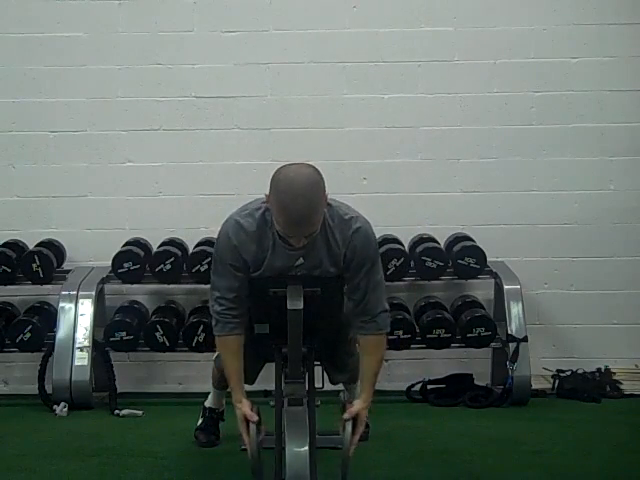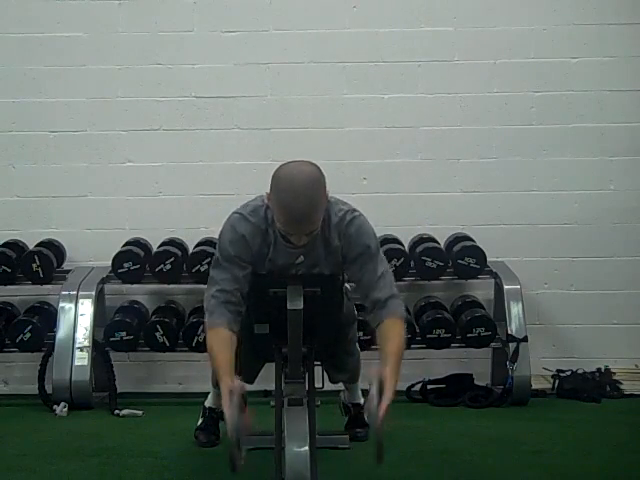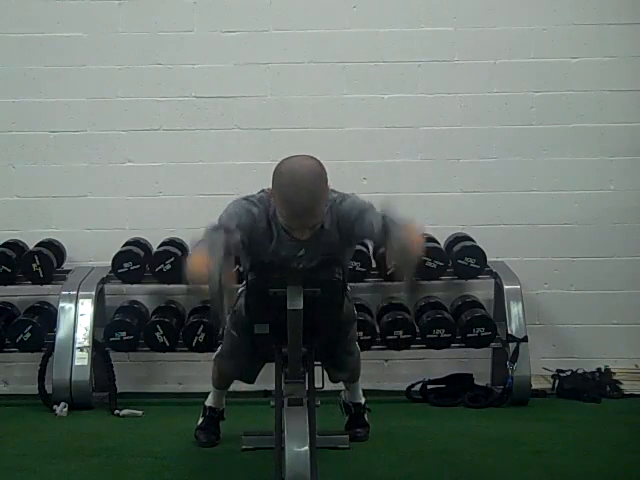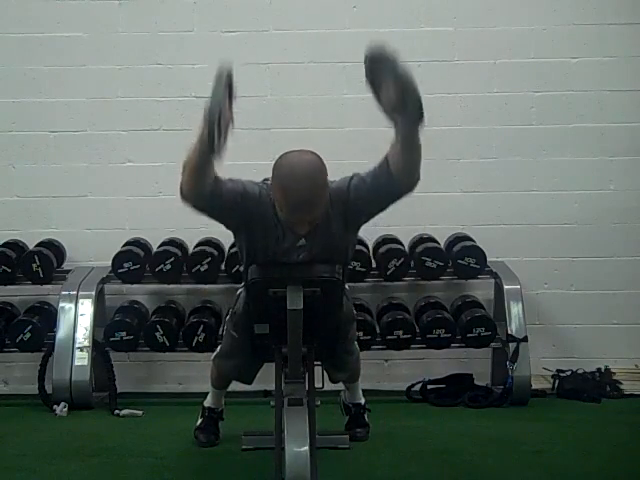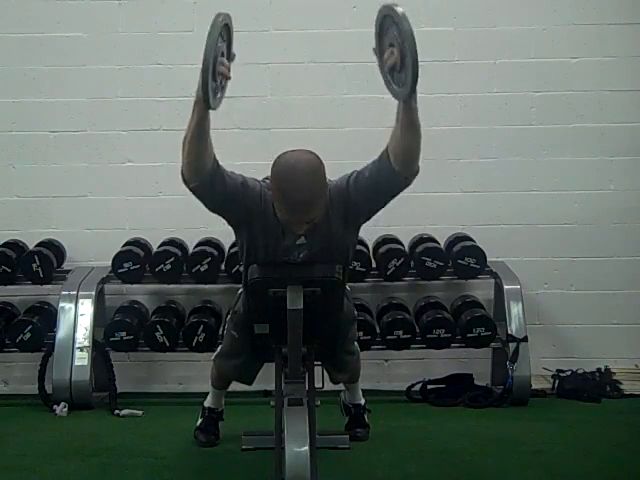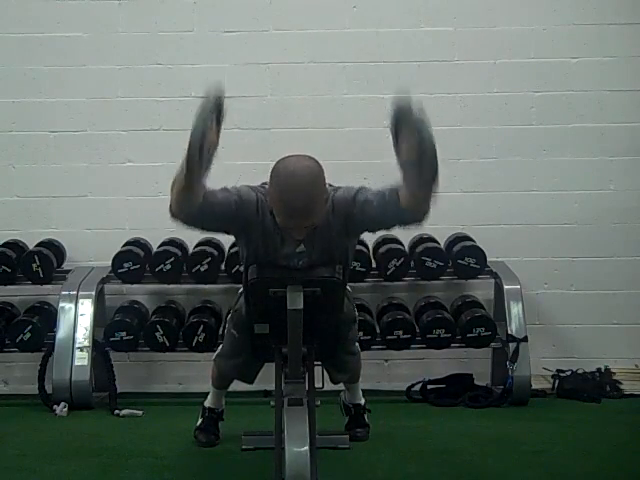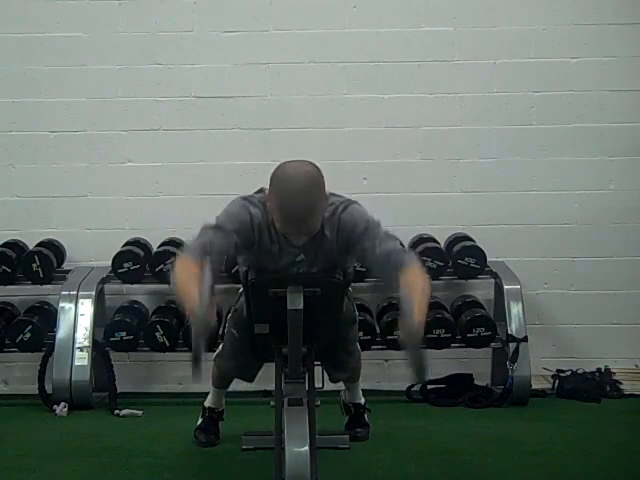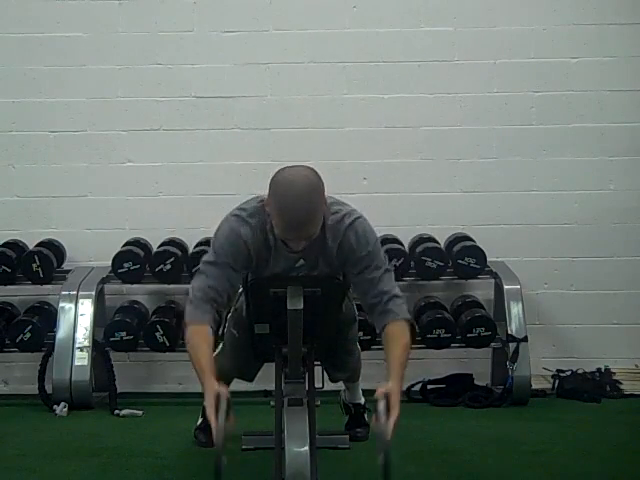
dt=0.2s
person 1, frame 1
left shoulder: (355, 232)
right shoulder: (238, 231)
left elbow: (371, 316)
right elbow: (228, 316)
left wrist: (365, 396)
right wrist: (239, 396)
left knee: (347, 362)
right knee: (230, 361)
left ankle: (350, 399)
right ankle: (213, 406)
person 1, frame 2
left shoulder: (351, 226)
right shoulder: (242, 226)
left elbow: (384, 300)
right elbow: (222, 305)
left wrist: (389, 373)
right wrist: (227, 383)
left knee: (345, 363)
right knee: (230, 360)
left ankle: (353, 401)
right ankle: (214, 405)
person 1, frame 3
left shoulder: (346, 210)
right shoulder: (246, 213)
left elbow: (390, 229)
right elbow: (202, 256)
left wrist: (405, 242)
right wrist: (213, 270)
left knee: (346, 361)
right knee: (229, 361)
left ankle: (354, 401)
right ankle: (214, 406)
person 1, frame 4
left shoulder: (346, 200)
right shoulder: (250, 202)
left elbow: (403, 177)
right elbow: (192, 192)
left wrist: (406, 120)
right wrist: (209, 133)
left knee: (346, 365)
right knee: (227, 362)
left ankle: (354, 401)
right ankle: (213, 406)
person 1, frame 5
left shoulder: (346, 200)
right shoulder: (249, 202)
left elbow: (403, 169)
right elbow: (196, 177)
left wrist: (406, 98)
right wrist: (202, 103)
left knee: (346, 366)
right knee: (228, 365)
left ankle: (354, 401)
right ankle: (213, 406)
person 1, frame 6
left shoulder: (346, 209)
right shoulder: (248, 208)
left elbow: (411, 209)
right elbow: (183, 209)
left wrist: (415, 168)
right wrist: (195, 161)
left knee: (346, 366)
right knee: (230, 365)
left ankle: (354, 401)
right ankle: (213, 406)
person 1, frame 7
left shoulder: (347, 217)
right shoulder: (246, 214)
left elbow: (396, 260)
right elbow: (194, 257)
left wrist: (416, 310)
right wrist: (195, 300)
left knee: (346, 360)
right knee: (230, 360)
left ankle: (354, 401)
right ankle: (213, 406)
person 1, frame 8
left shoulder: (351, 228)
right shoulder: (240, 226)
left elbow: (388, 303)
right elbow: (202, 301)
left wrist: (395, 380)
right wrist: (209, 384)
left knee: (346, 361)
right knee: (230, 361)
left ankle: (354, 401)
right ankle: (212, 409)
